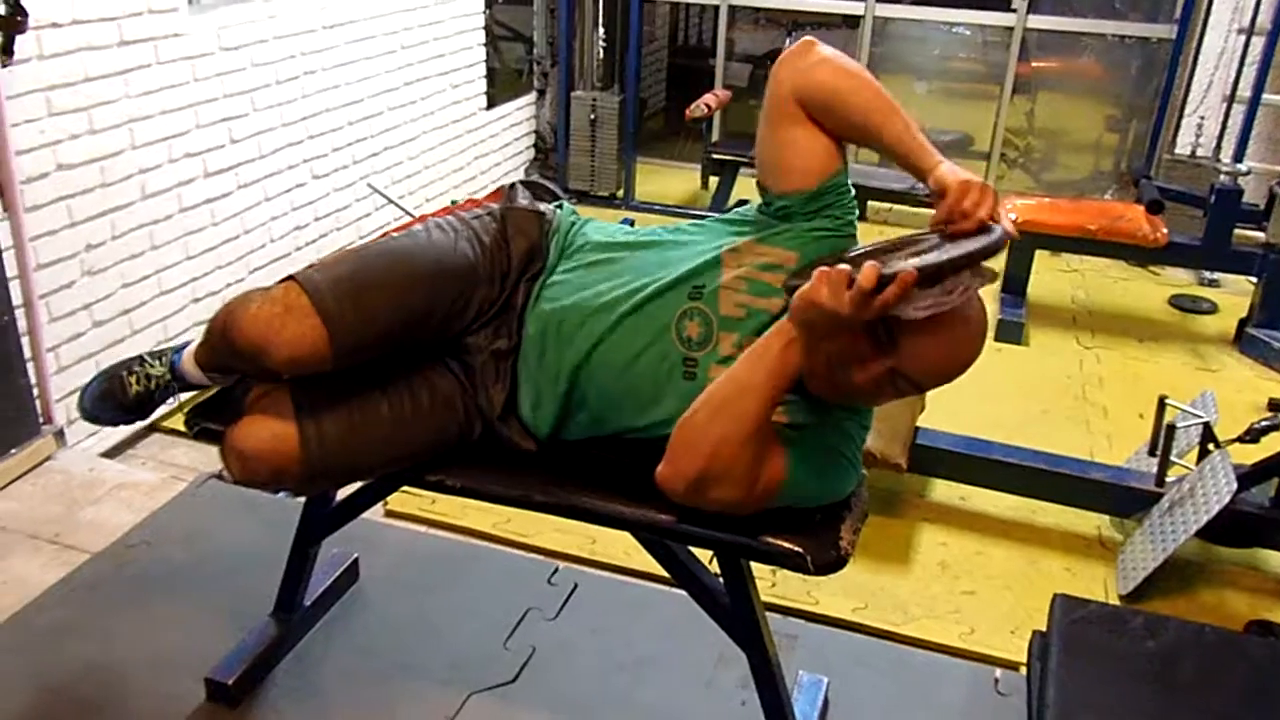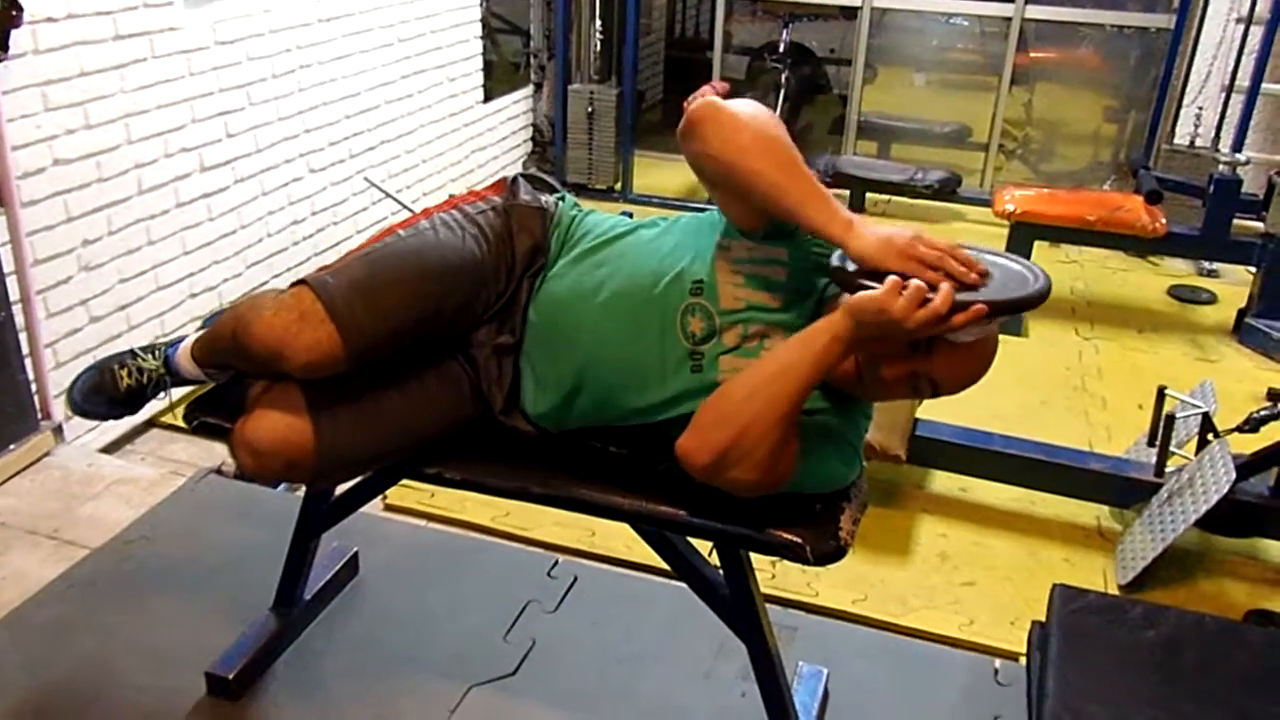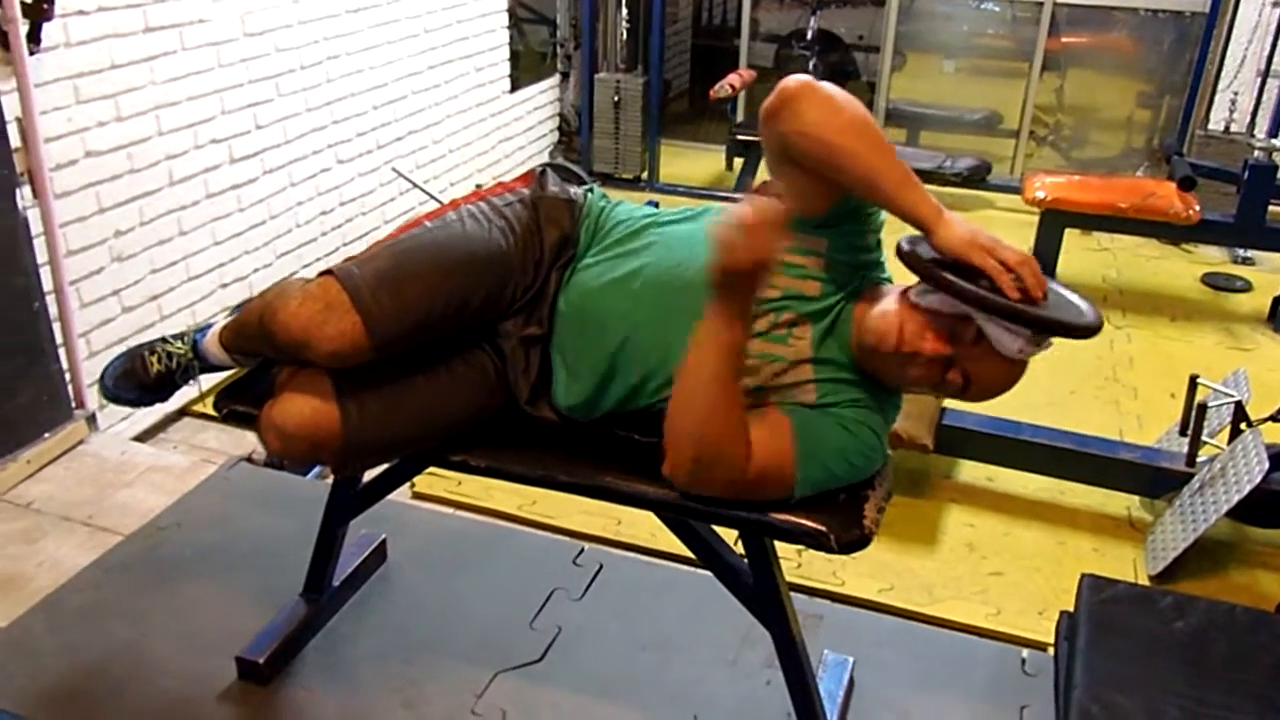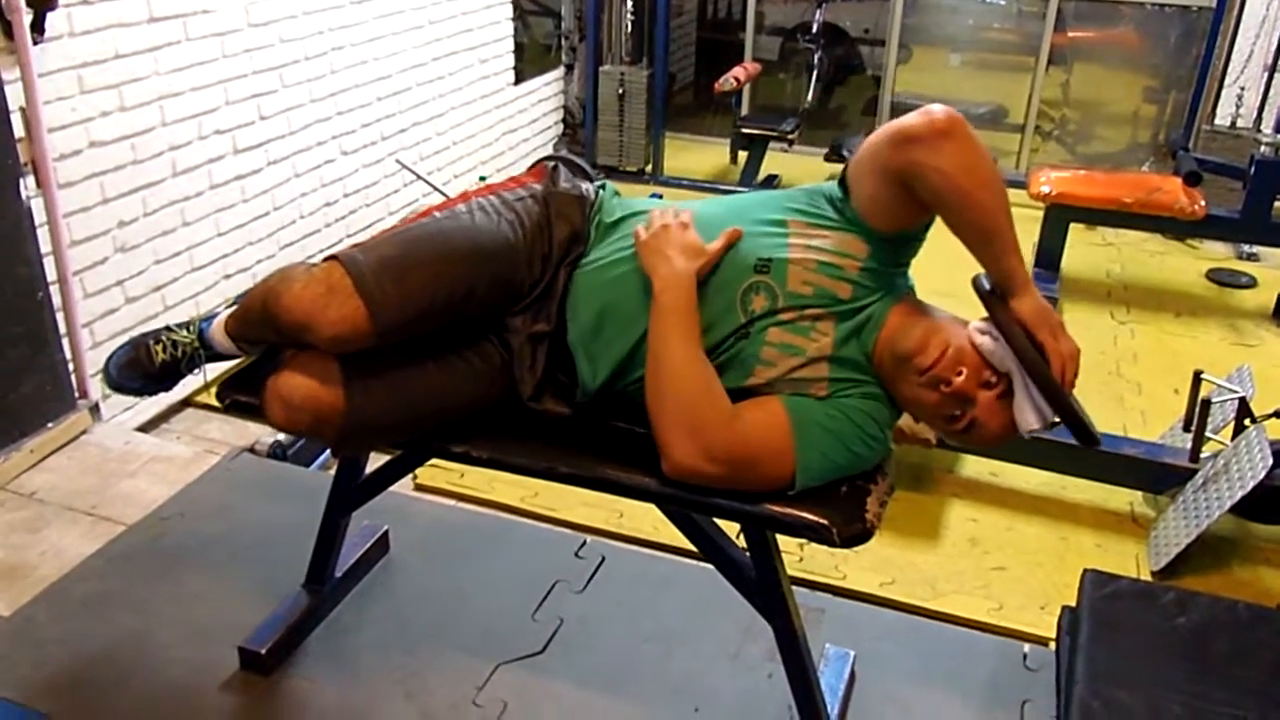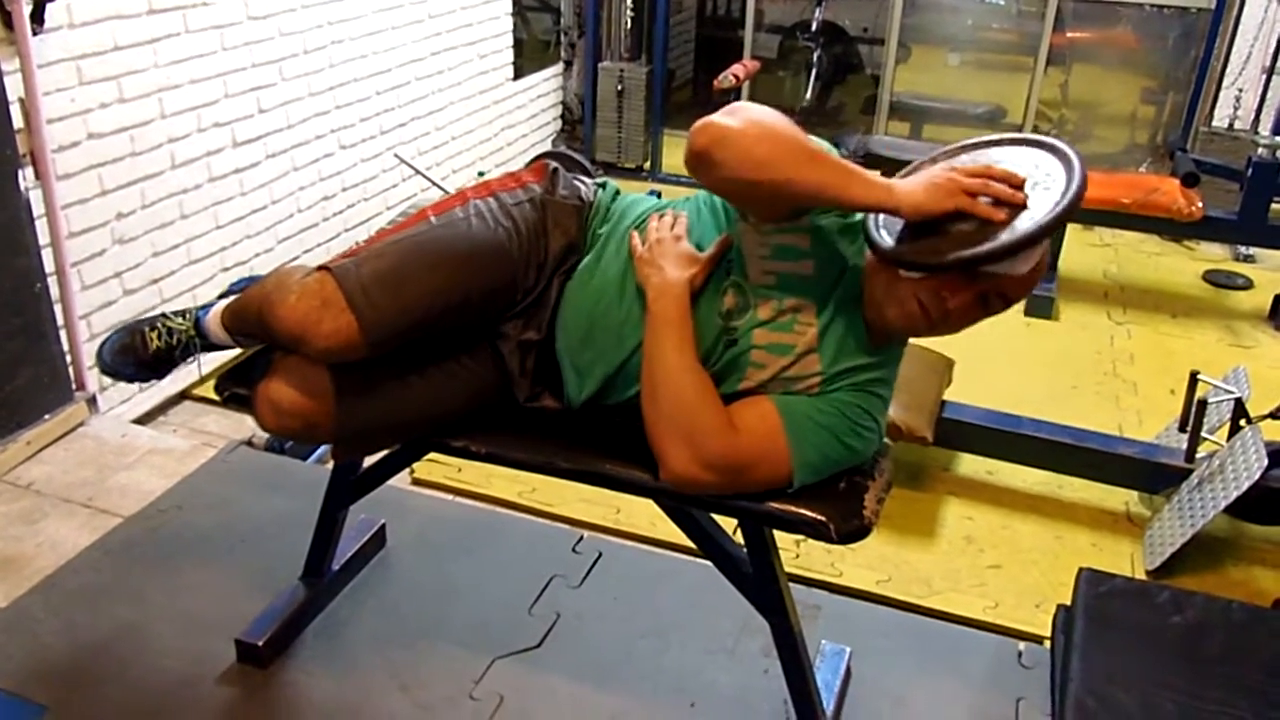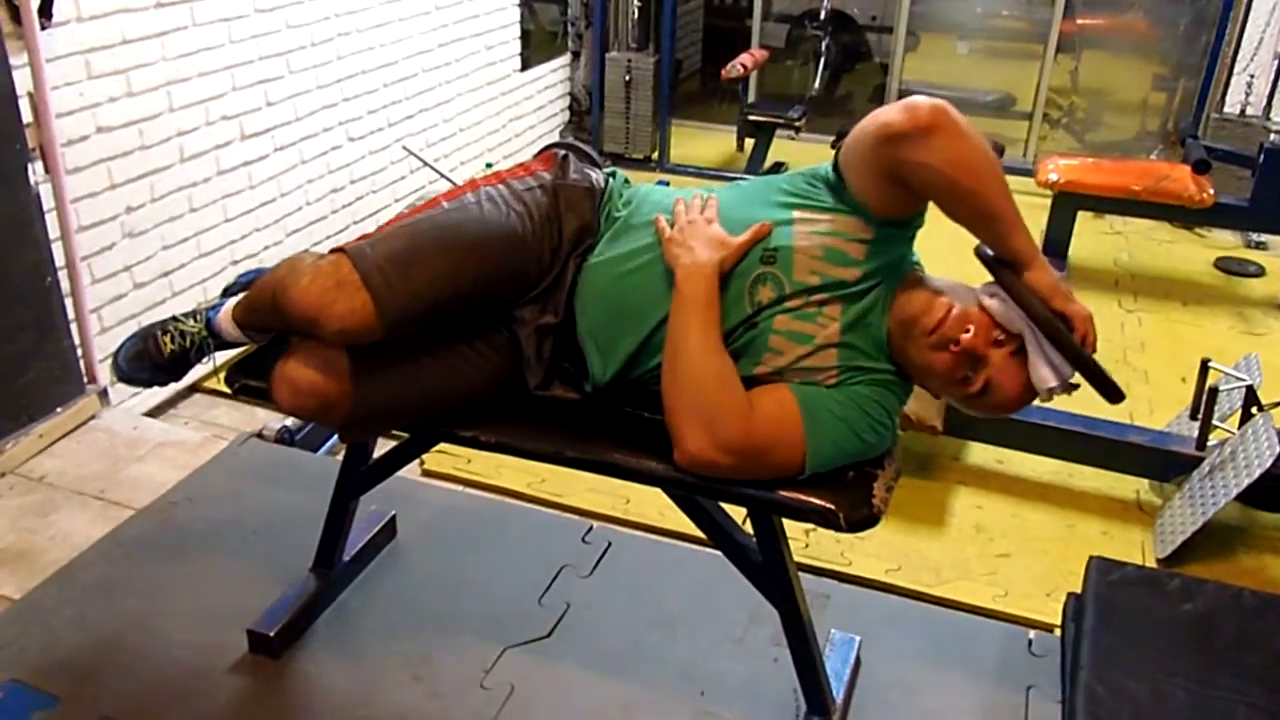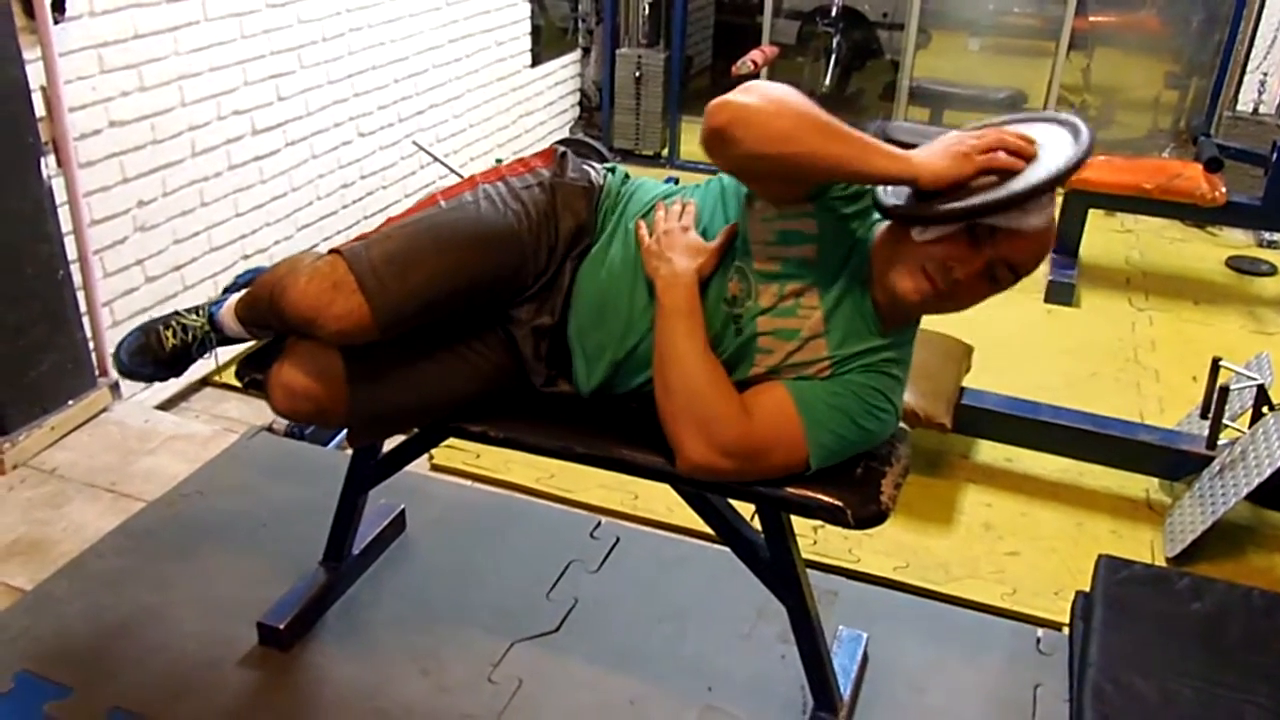
dt=0.7s
person 1, frame 1
left shoulder: (826, 452)
right shoulder: (820, 237)
left elbow: (691, 477)
right elbow: (805, 67)
left wrist: (801, 337)
right wrist: (935, 166)
left hip: (500, 397)
left knee: (256, 452)
right knee: (270, 331)
left ankle: (249, 380)
right ankle: (198, 364)
person 1, frame 2
left shoulder: (830, 439)
right shoulder: (810, 242)
left elbow: (711, 453)
right elbow: (708, 122)
left wrist: (841, 335)
right wrist: (854, 232)
left hip: (508, 384)
left knee: (267, 445)
right knee: (291, 336)
left ankle: (240, 379)
right ankle: (195, 356)
person 1, frame 3
left shoulder: (851, 433)
right shoulder: (847, 228)
left elbow: (696, 464)
right elbow: (795, 105)
left wrist: (731, 302)
right wrist: (941, 222)
left hip: (530, 374)
left knee: (294, 427)
right knee: (318, 324)
left ankle: (264, 360)
right ankle: (221, 342)
person 1, frame 4
left shoulder: (852, 425)
right shoulder: (877, 242)
left elbow: (693, 449)
right elbow: (930, 134)
left wrist: (674, 281)
right wrist: (1021, 292)
left hip: (543, 362)
left knee: (297, 402)
right knee: (324, 308)
left ankle: (259, 357)
right ankle: (227, 329)
person 1, frame 5
left shoulder: (850, 411)
right shoulder: (837, 212)
left elbow: (693, 459)
right elbow: (716, 142)
left wrist: (668, 291)
right wrist: (900, 190)
left hip: (531, 364)
left knee: (288, 404)
right knee: (315, 319)
left ankle: (259, 327)
right ankle: (225, 318)
person 1, frame 6
left shoulder: (862, 410)
right shoulder: (880, 233)
left elbow: (706, 442)
right elbow: (918, 124)
left wrist: (696, 274)
right wrist: (1033, 266)
left hip: (548, 347)
left knee: (305, 387)
right knee: (331, 303)
left ankle: (281, 310)
right ankle: (237, 316)
person 1, frame 7
left shoulder: (865, 391)
right shoulder: (848, 192)
left elbow: (711, 448)
right elbow: (733, 120)
left wrist: (677, 280)
right wrist: (917, 163)
left hip: (541, 350)
left knee: (300, 392)
right knee: (328, 303)
left ankle: (273, 313)
right ankle: (240, 310)
